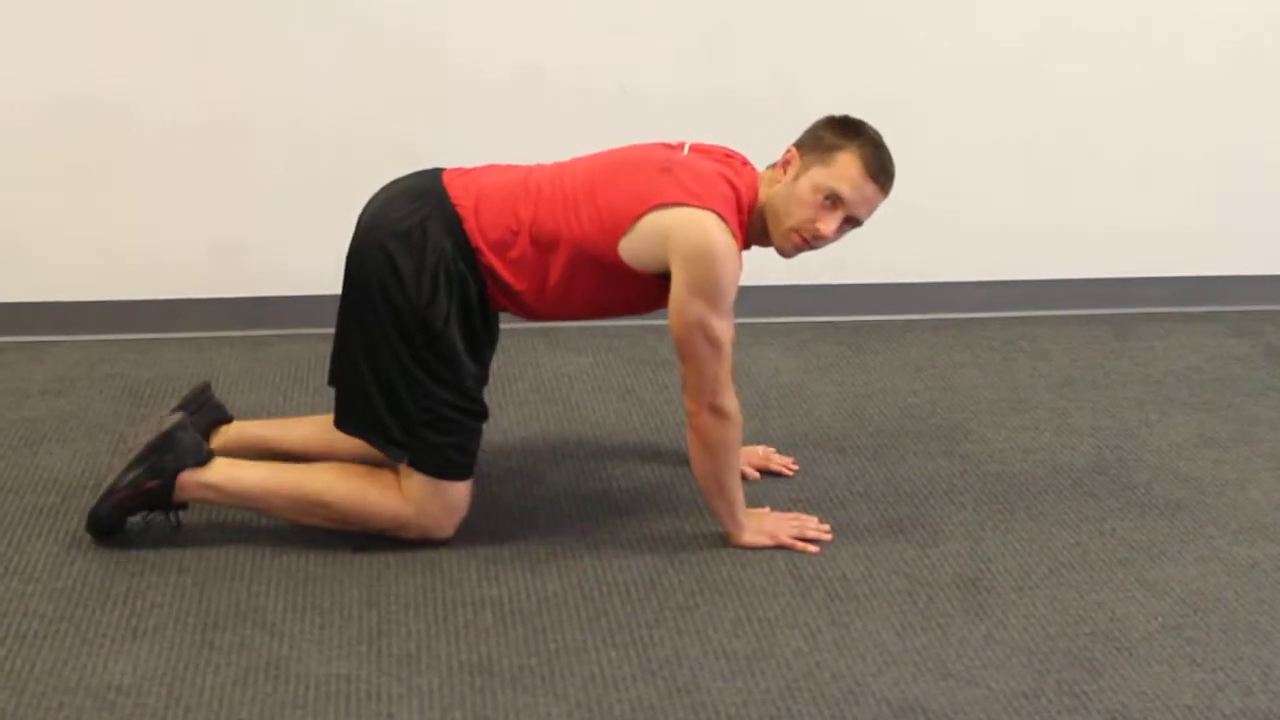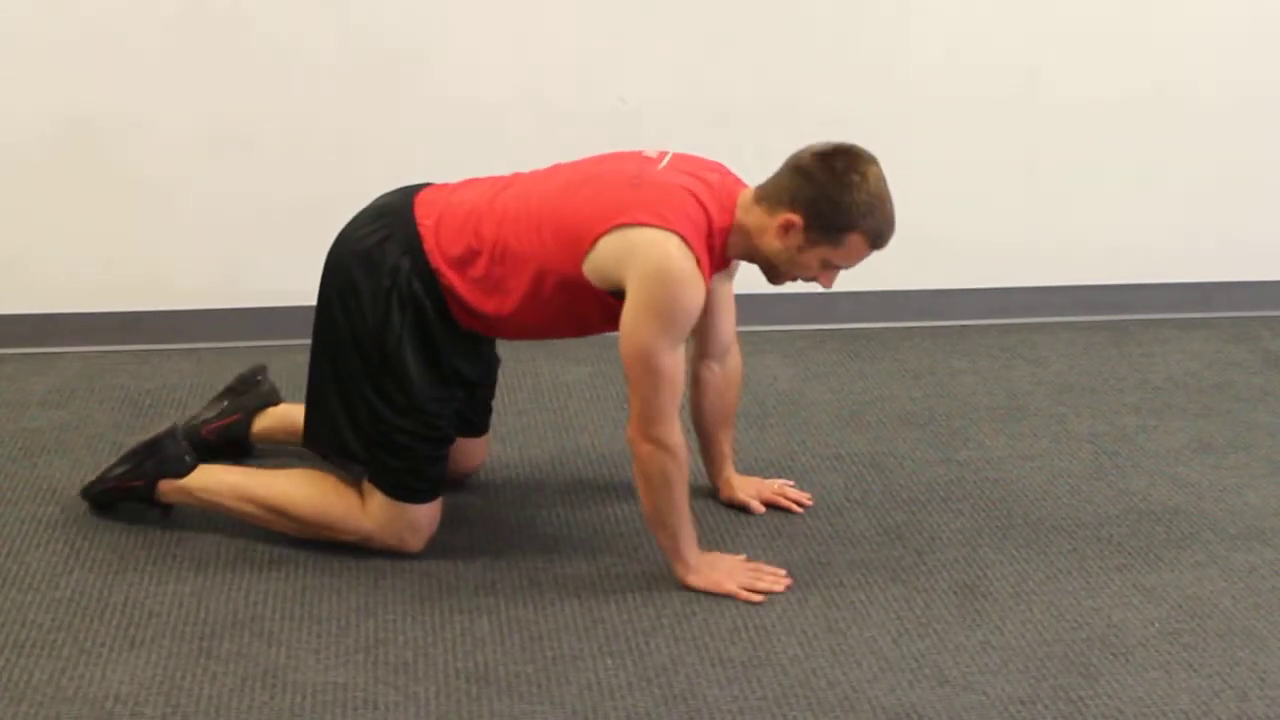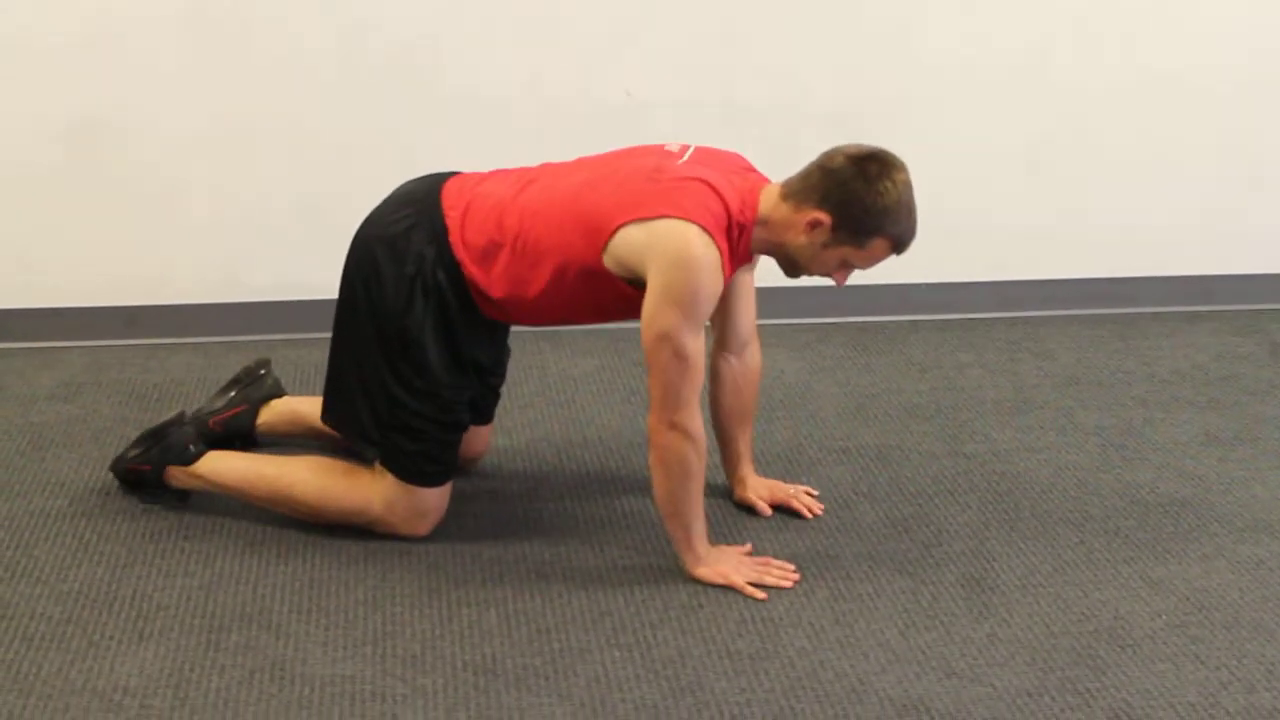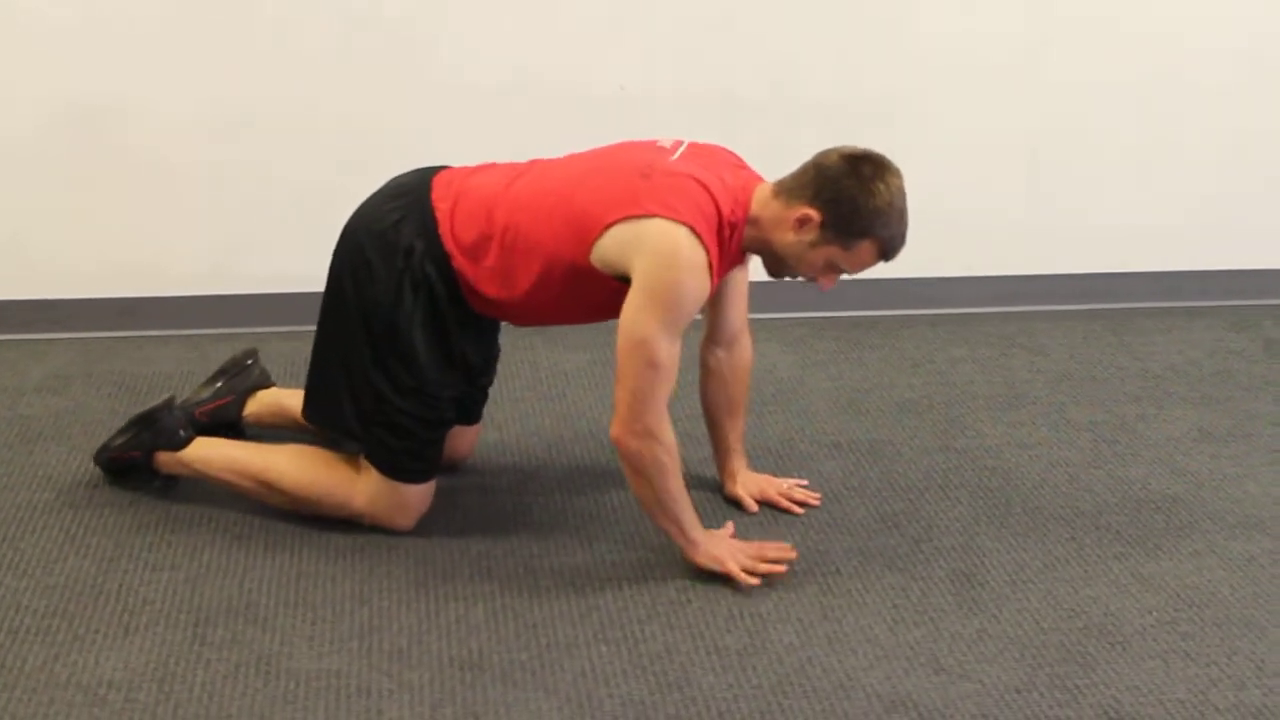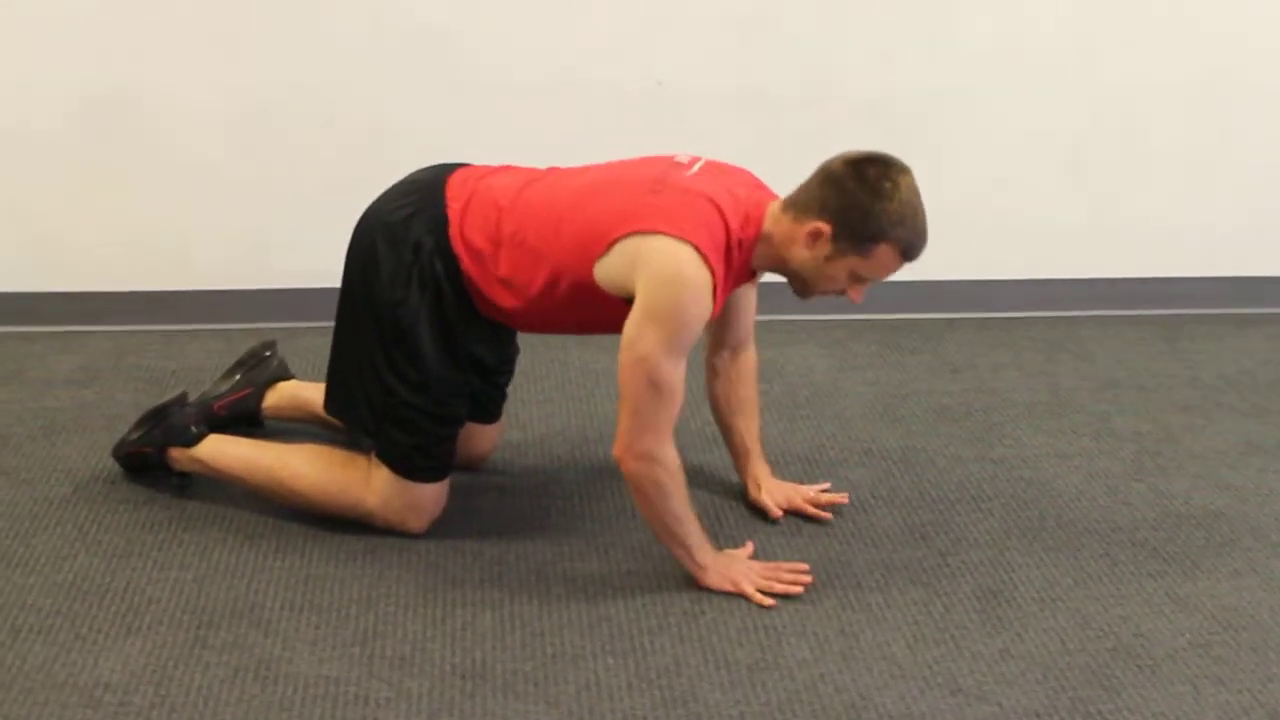
dt=1s
person 1, frame 1
left shoulder: (728, 176)
right shoulder: (708, 236)
left elbow: (711, 338)
right elbow: (708, 400)
left wrist: (721, 449)
right wrist: (739, 523)
left hip: (427, 221)
right hip: (424, 254)
left knee: (414, 443)
right knee: (431, 508)
left ankle: (215, 430)
right ankle: (190, 470)
person 1, frame 2
left shoulder: (723, 200)
right shoulder: (670, 259)
left elbow: (717, 356)
right elbow: (653, 436)
left wrist: (728, 478)
right wrist: (689, 563)
left hip: (429, 240)
right hip: (392, 280)
left knee: (460, 458)
right knee: (401, 523)
left ankle: (260, 416)
right ankle: (178, 476)
person 1, frame 3
left shoulder: (744, 194)
right shoulder: (692, 249)
left elbow: (735, 350)
right elbow: (673, 422)
left wrist: (744, 474)
right wrist: (698, 556)
left hip: (450, 227)
right hip: (413, 268)
left knee: (462, 447)
right knee: (409, 507)
left ankle: (262, 408)
right ankle: (185, 461)
person 1, frame 4
left shoulder: (738, 194)
right shoulder: (680, 250)
left elbow: (727, 343)
right elbow: (636, 431)
left wrist: (734, 467)
right wrist: (697, 545)
left hip: (442, 224)
right hip: (405, 260)
left knee: (451, 446)
right knee: (393, 502)
left ankle: (253, 398)
right ankle: (176, 445)
person 1, frame 5
left shoulder: (752, 208)
right shoulder: (683, 268)
left elbow: (731, 351)
right elbow: (640, 451)
left wrist: (757, 474)
right wrist: (707, 564)
left hip: (457, 216)
right hip: (415, 258)
left knee: (470, 443)
right knee: (407, 502)
left ankle: (269, 389)
right ankle: (187, 441)
